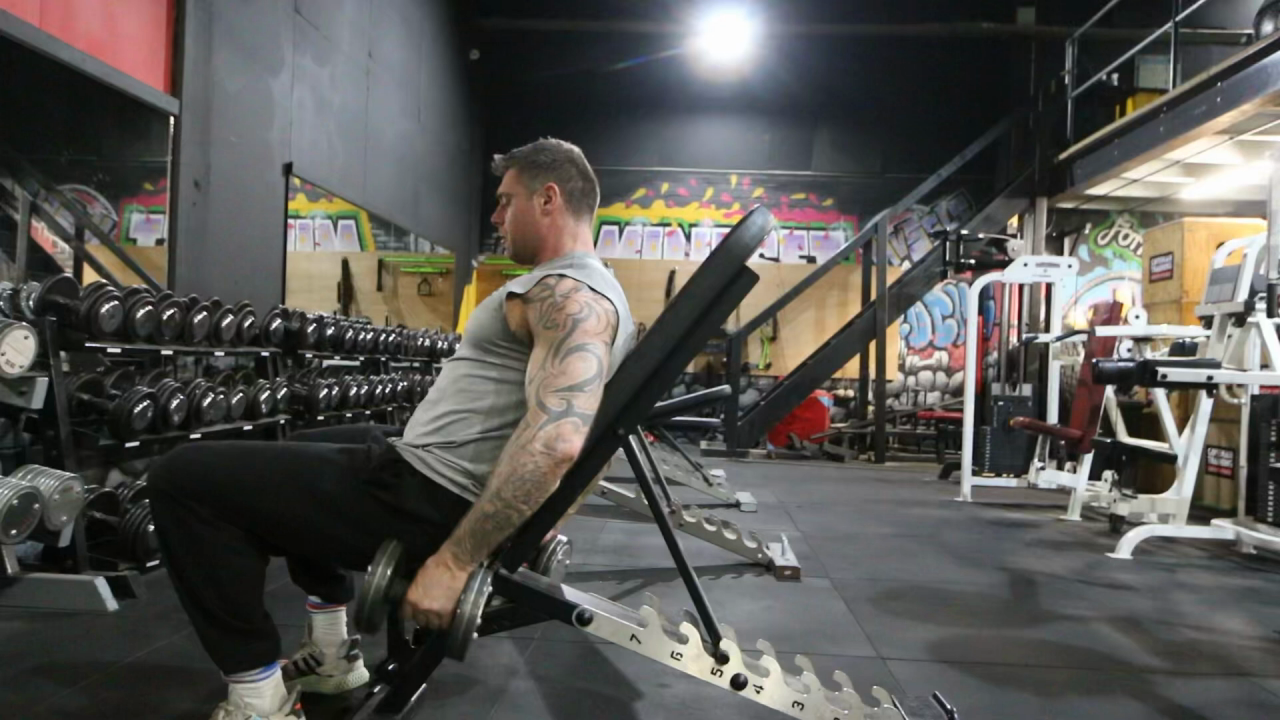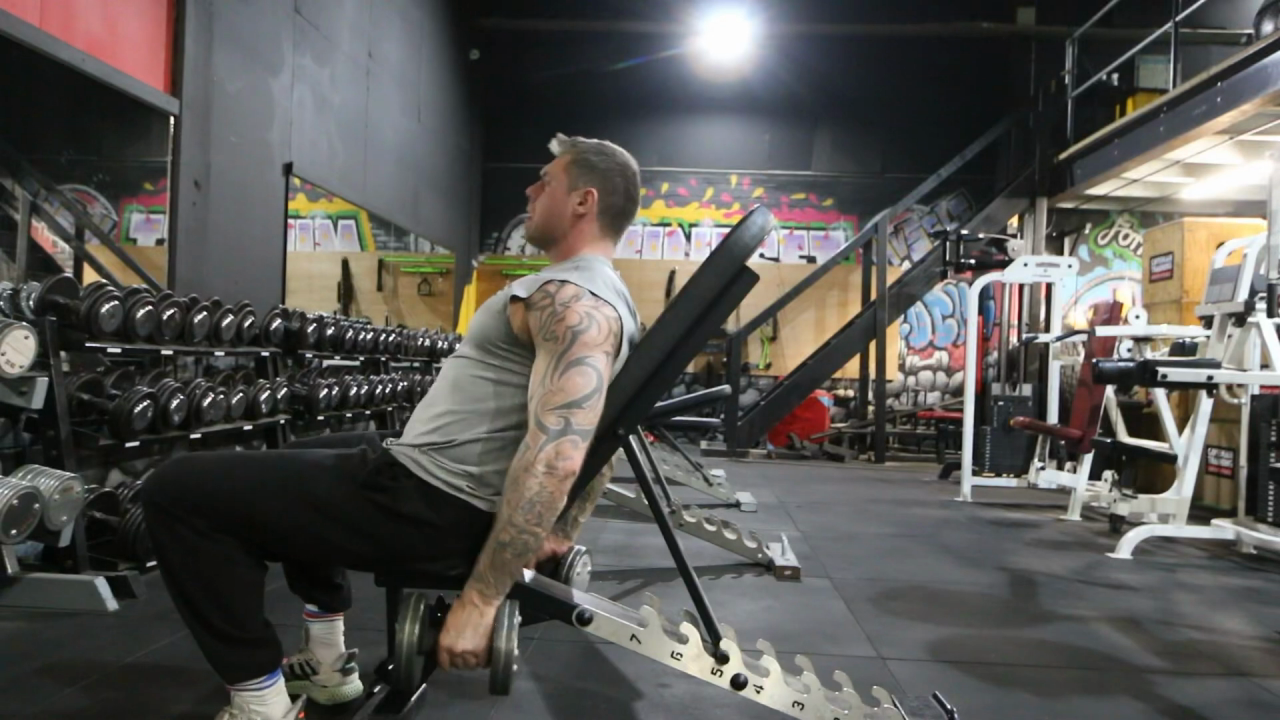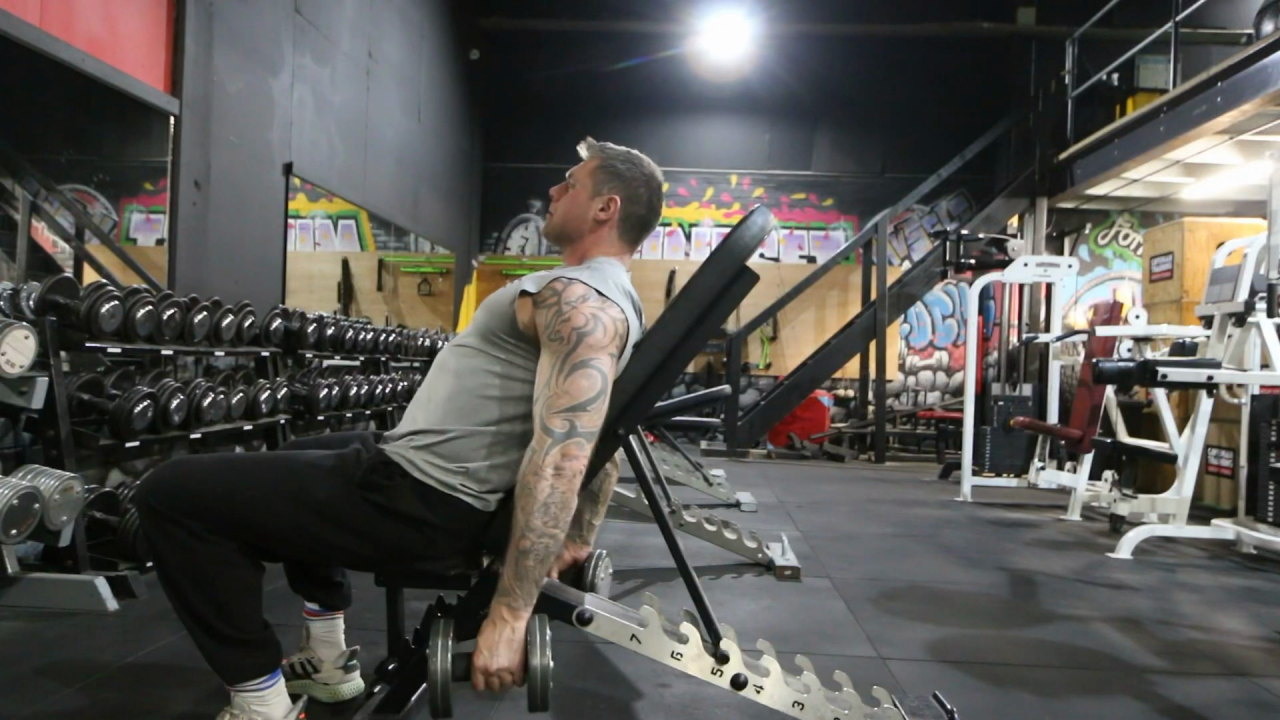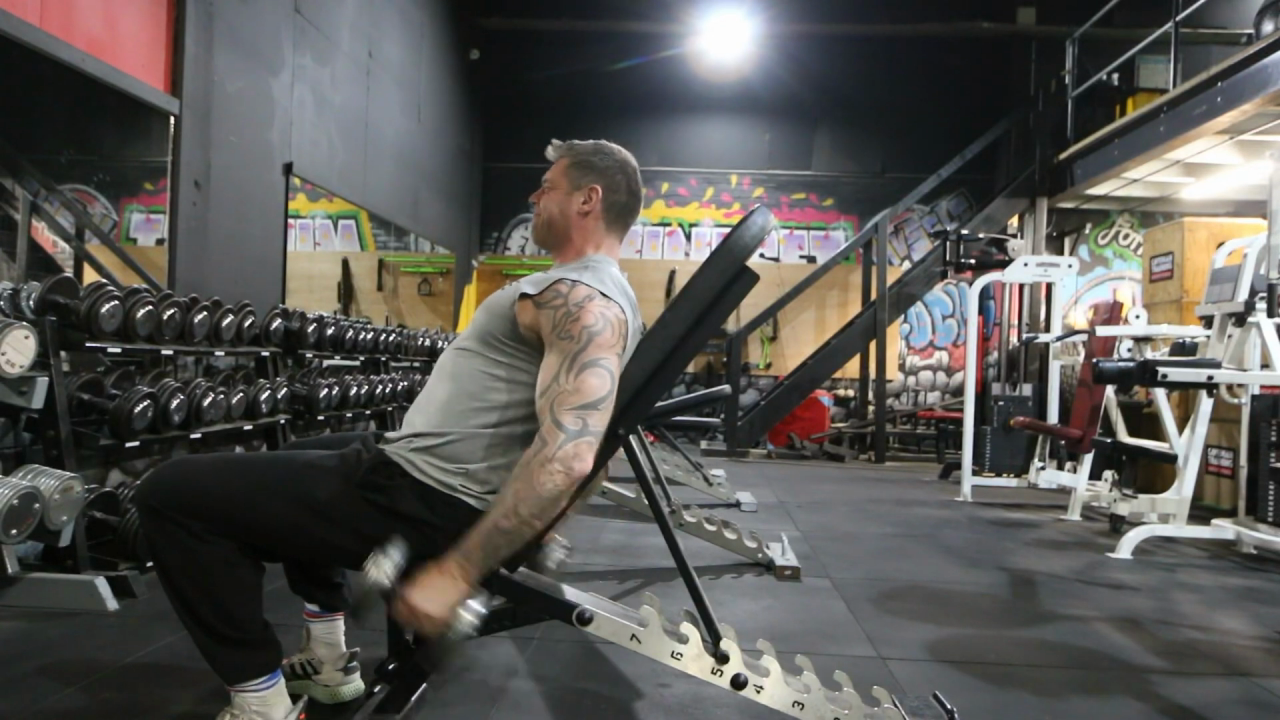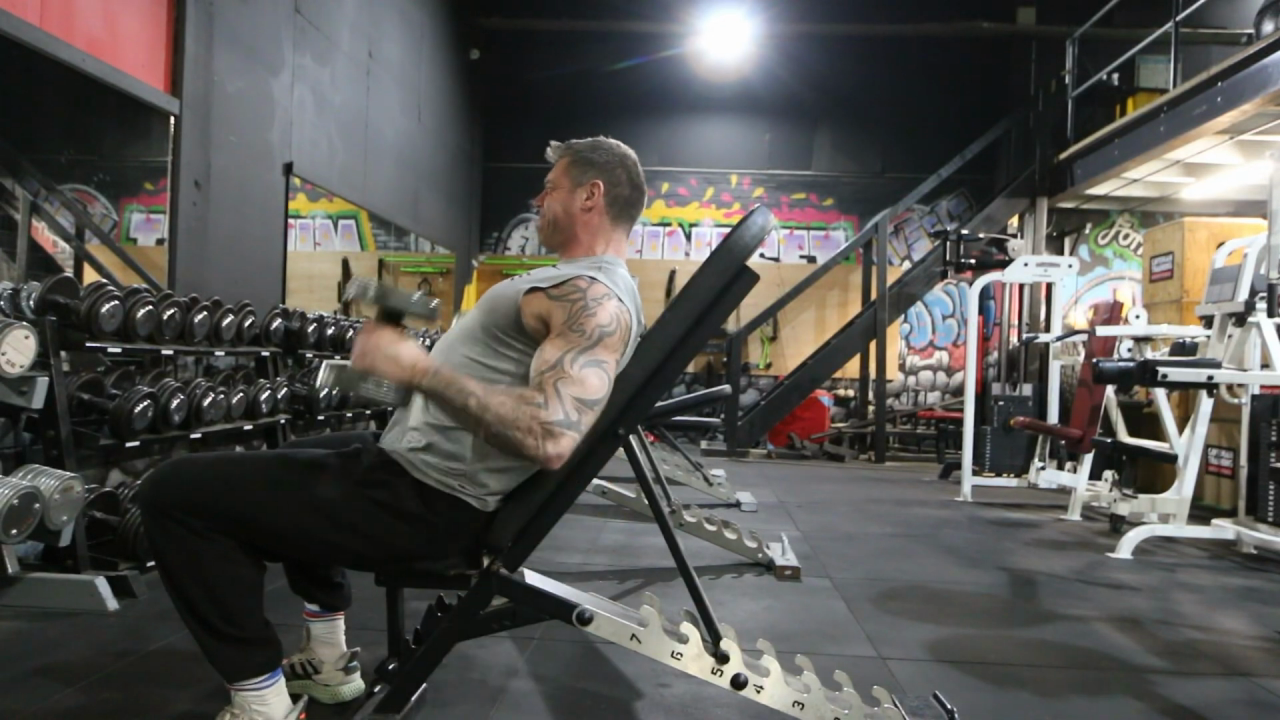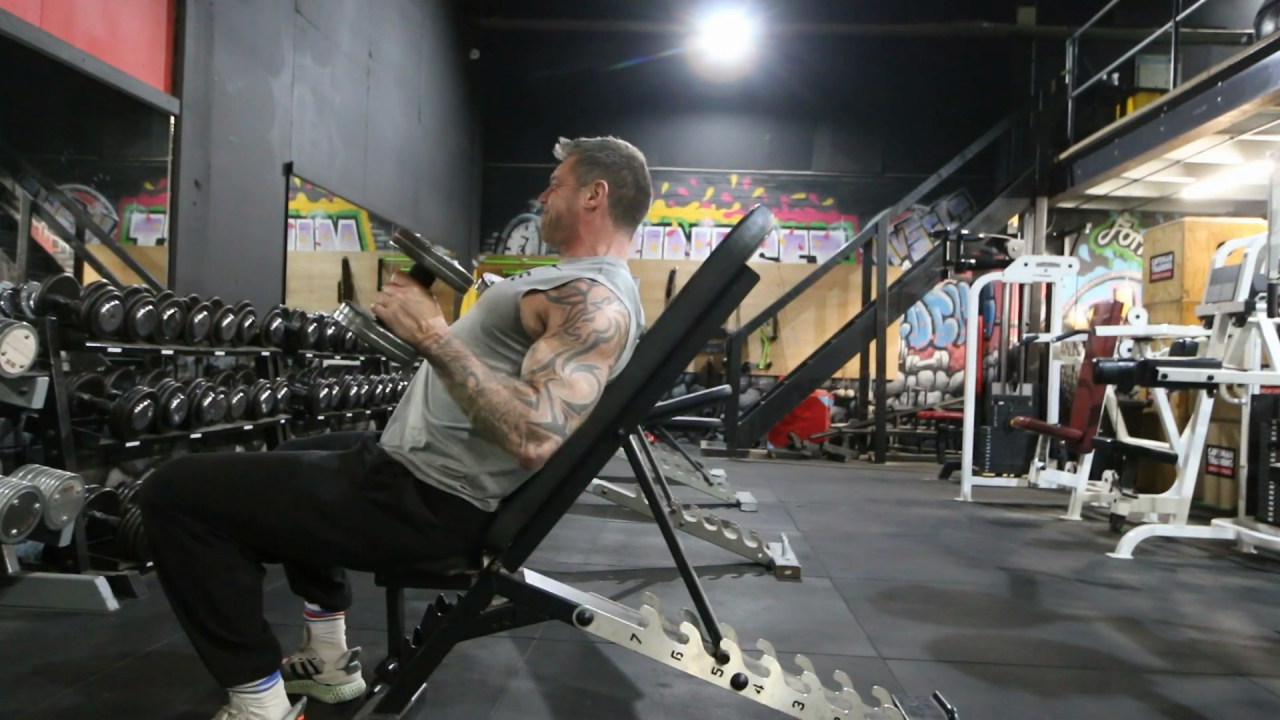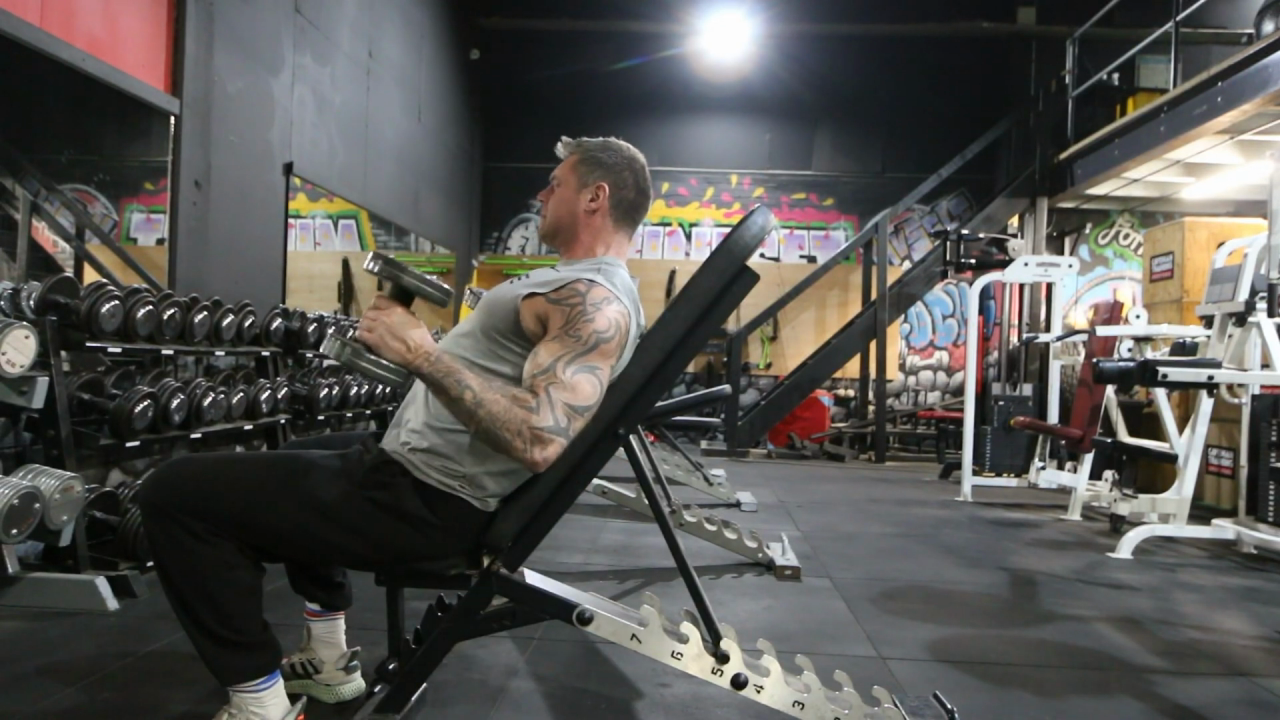
dt=0.5s
person 1, frame 1
left shoulder: (570, 296)
right shoulder: (588, 295)
left elbow: (555, 441)
right elbow: (585, 434)
left wrist: (453, 562)
left hip: (428, 499)
right hip: (434, 477)
left knee: (183, 478)
right knee: (303, 451)
right ankle: (330, 652)
person 1, frame 2
left shoulder: (573, 300)
right shoulder: (595, 297)
left elbow: (555, 456)
right elbow: (581, 443)
left wrist: (479, 599)
right wrist: (562, 535)
left hip: (427, 502)
right hip: (441, 487)
left knee: (178, 491)
right knee: (296, 464)
right ankle: (327, 662)
person 1, frame 3
left shoulder: (579, 300)
right shoulder: (607, 300)
left elbow: (560, 455)
right elbow: (595, 444)
left wrist: (509, 615)
right wrist: (580, 540)
left hip: (419, 498)
right hip: (435, 483)
left knee: (171, 493)
right knee: (297, 459)
right ankle: (327, 660)
person 1, frame 4
left shoulder: (582, 301)
right shoulder: (593, 295)
left elbow: (567, 456)
right elbow: (584, 439)
left wrist: (455, 573)
right wrist: (547, 528)
left hip: (422, 497)
right hip: (431, 480)
left knee: (172, 493)
right knee: (294, 462)
right ankle: (327, 661)
person 1, frame 5
left shoulder: (594, 300)
right shoulder: (587, 285)
left elbow: (548, 436)
left wrist: (418, 367)
right wrist: (422, 361)
left hip: (427, 500)
right hip: (429, 474)
left knee: (176, 492)
right knee: (293, 463)
right ankle: (327, 661)
person 1, frame 6
left shoulder: (595, 302)
right shoulder: (586, 285)
left elbow: (533, 436)
left wrist: (432, 333)
right wrist: (432, 331)
left hip: (426, 497)
right hip: (425, 472)
left knee: (176, 492)
right knee: (295, 459)
right ankle: (328, 661)
person 1, frame 7
left shoulder: (595, 303)
right shoulder: (585, 285)
left elbow: (539, 438)
left wrist: (421, 352)
left hip: (427, 499)
right hip: (423, 468)
left knee: (175, 492)
right knee: (296, 459)
right ankle: (328, 661)
